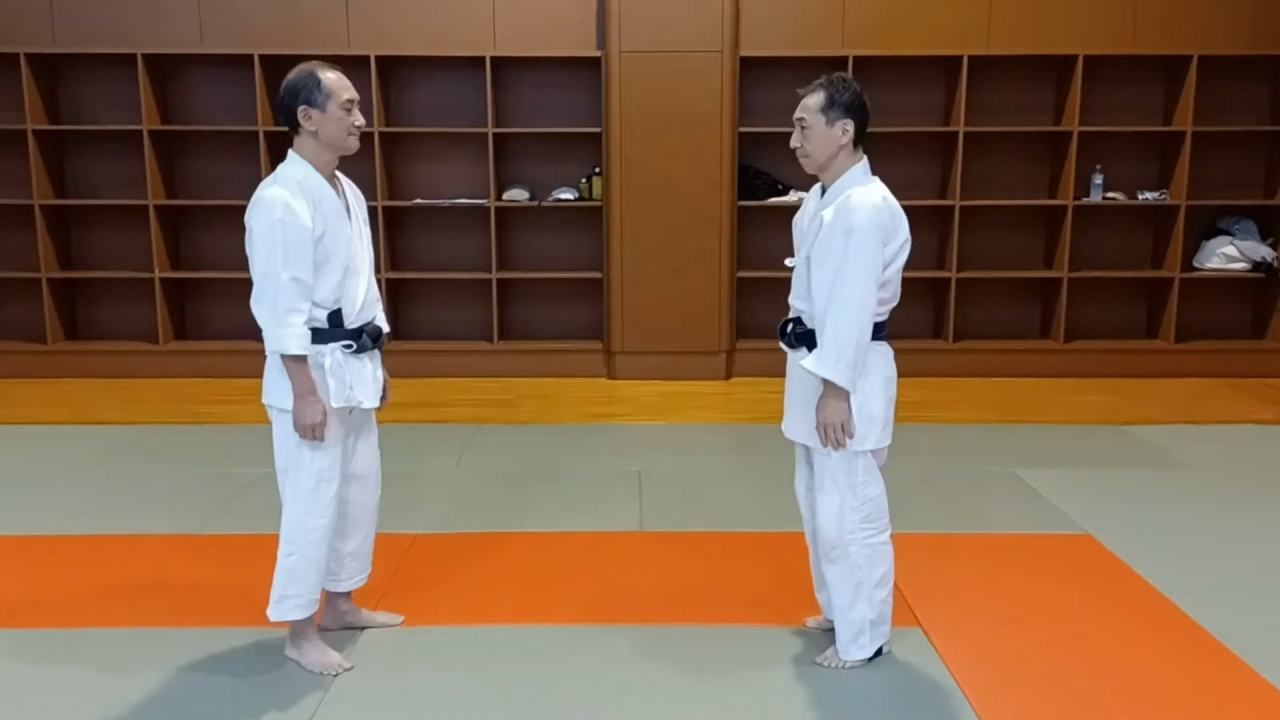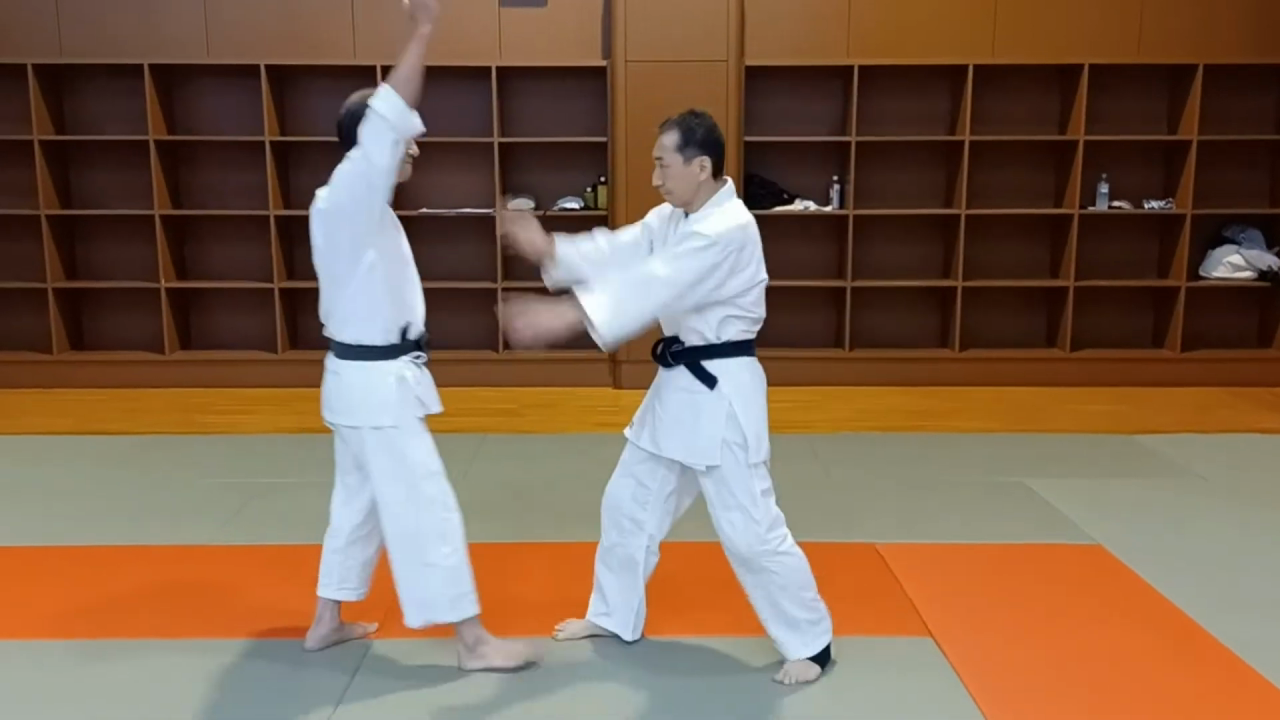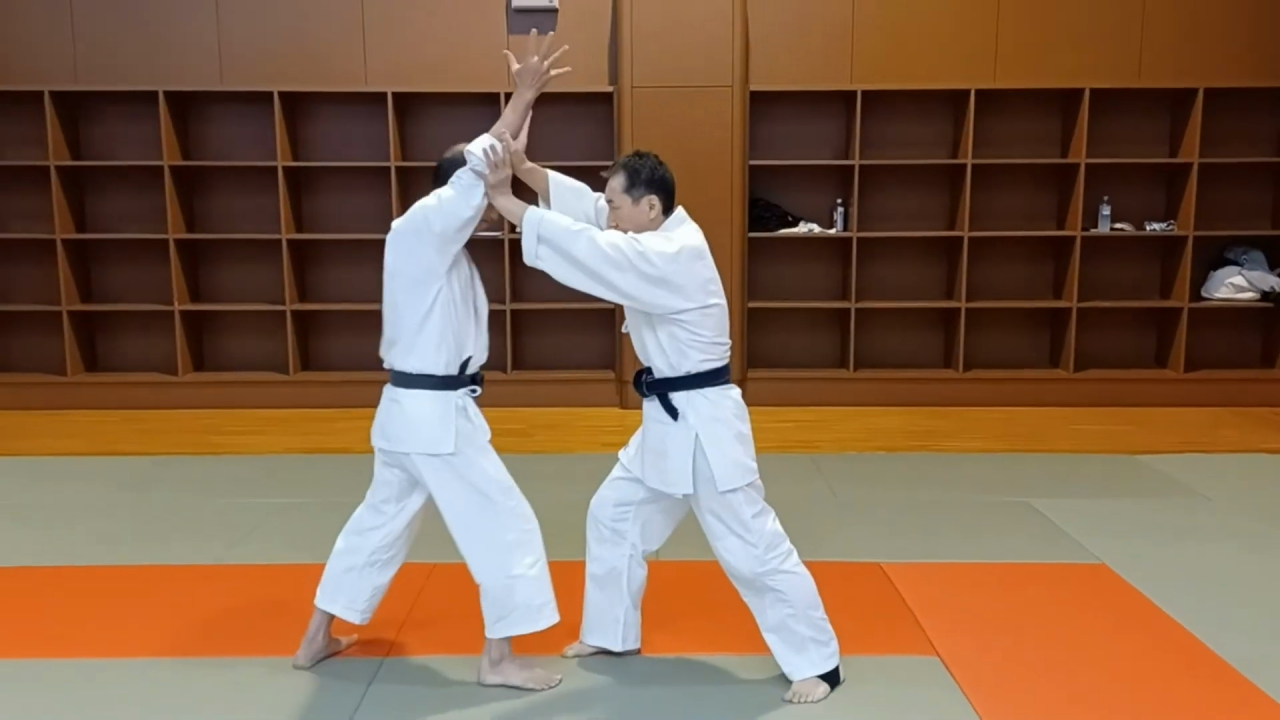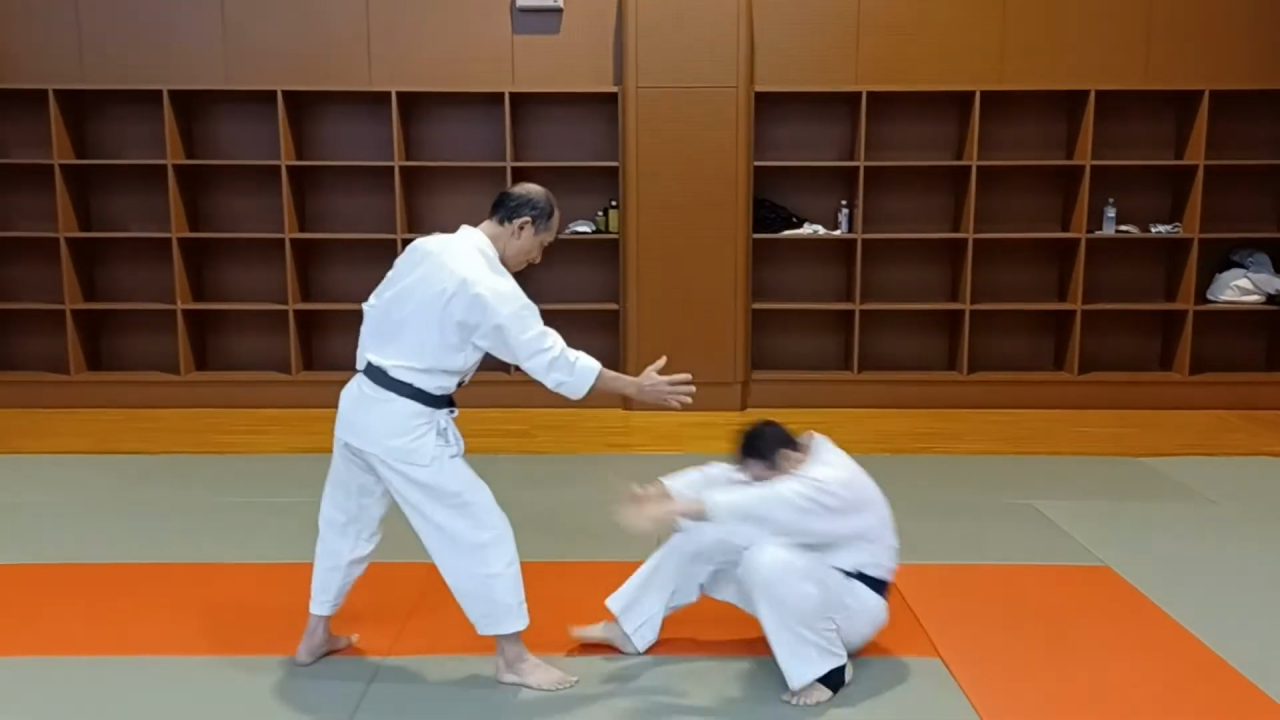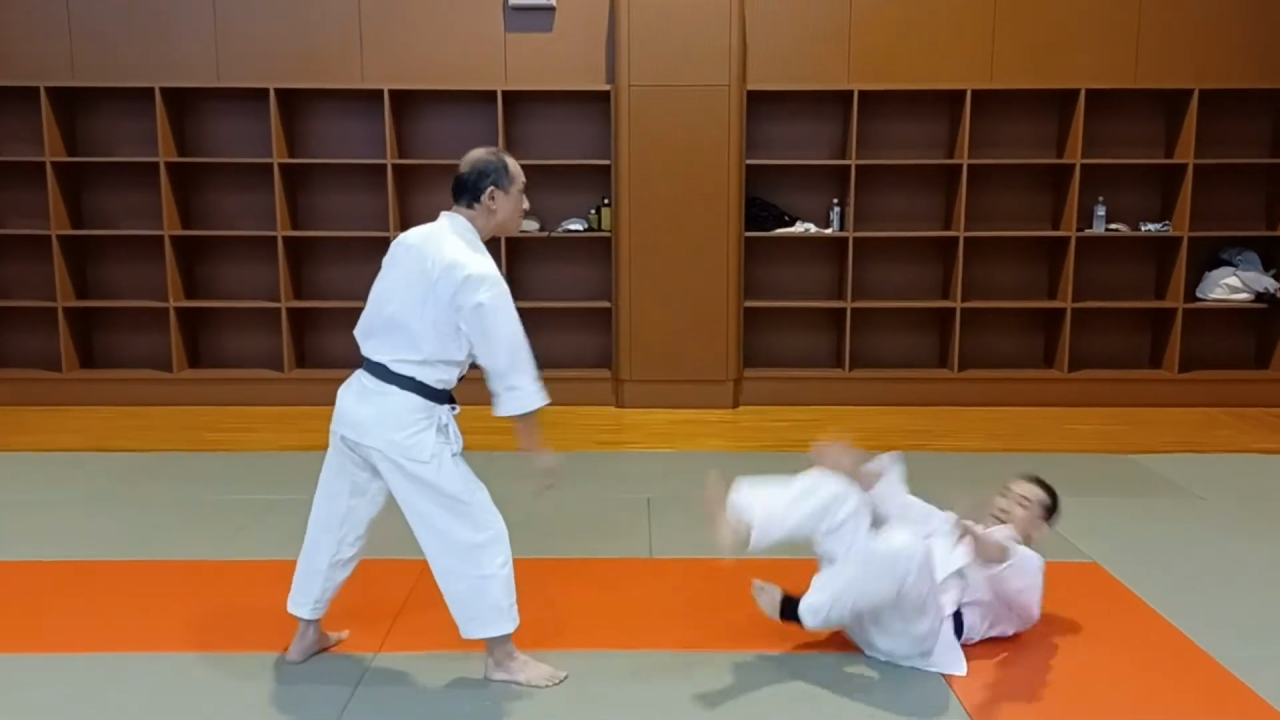
dt=1s
person 1, frame 1
left shoulder: (346, 192)
right shoulder: (280, 200)
right elbow: (279, 306)
left wrist: (375, 360)
right wrist: (305, 392)
left hip: (354, 365)
right hip: (312, 371)
left knee: (358, 490)
right knee: (314, 501)
left ankle: (340, 603)
right ankle: (300, 630)
person 1, frame 2
left shoulder: (358, 204)
right shoulder: (345, 198)
right elbow: (384, 119)
left hip: (365, 376)
right hip: (378, 384)
left knee: (359, 503)
right knee: (424, 508)
left ankle: (328, 621)
right ankle: (471, 639)
person 1, frame 3
left shoulder: (437, 244)
right shoulder: (421, 229)
right elbow: (477, 169)
right wrist: (524, 96)
left hip: (409, 407)
right hip: (436, 414)
left knee: (380, 520)
right knee: (503, 523)
left ankle: (318, 637)
right ankle: (499, 658)
person 1, frame 4
left shoulder: (427, 248)
right shoulder: (493, 290)
left elbow: (375, 311)
right elbow: (555, 363)
right wrist: (638, 387)
left hip: (361, 403)
right hip: (409, 424)
left knee: (346, 520)
right knee: (480, 532)
left ankle: (316, 635)
right ankle: (513, 657)
person 1, frame 5
left shoulder: (413, 241)
right shoulder: (477, 272)
right elbow: (508, 364)
right wrist: (534, 445)
left hip: (358, 400)
right hip: (410, 421)
left knee: (338, 522)
right knee: (475, 532)
left ankle: (306, 633)
right ankle: (502, 655)
person 2, frame 1
left shoulder: (866, 208)
right shoulder: (823, 198)
left elbow: (852, 308)
left wrist: (836, 391)
left hip: (848, 374)
right hip: (818, 364)
left knee: (848, 513)
right knee: (819, 504)
left ankle: (862, 637)
right ankle: (844, 610)
person 2, frame 2
left shoulder: (727, 230)
right shoulder: (675, 219)
left elbow: (656, 286)
right elbow: (617, 251)
left wrist: (566, 316)
right wrist: (548, 249)
left hip: (720, 394)
right hip: (678, 385)
left knee: (750, 529)
right knee: (628, 506)
left ankle: (810, 642)
right ankle: (614, 617)
person 2, frame 3
left shoulder: (672, 257)
right shoulder: (662, 236)
left elbow: (586, 249)
right elbow: (581, 205)
left wrist: (507, 203)
right wrist: (524, 169)
left hip: (703, 420)
right hip: (667, 417)
left knee: (752, 549)
right knee: (613, 517)
left ankle: (818, 662)
right ankle: (611, 633)
person 2, frame 4
left shoulder: (838, 484)
right shoulder: (787, 468)
left elbow: (763, 507)
right elbow: (721, 479)
left wrist: (673, 508)
right wrist: (660, 494)
left knee: (770, 563)
right knee: (698, 543)
left ankle: (825, 669)
right ankle: (627, 630)
person 2, frame 5
left shoulder: (1016, 587)
right shoulder: (958, 528)
left elbow: (1017, 586)
right elbow: (900, 509)
left wrist: (988, 544)
right wrist: (860, 470)
left hip: (914, 628)
right hip: (868, 604)
left knee: (904, 553)
right knee: (834, 495)
left ankle: (800, 610)
right ankle: (741, 531)
